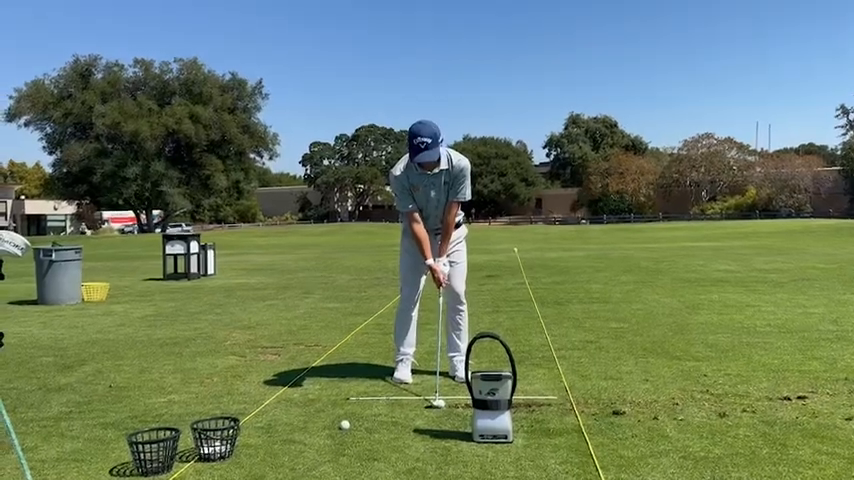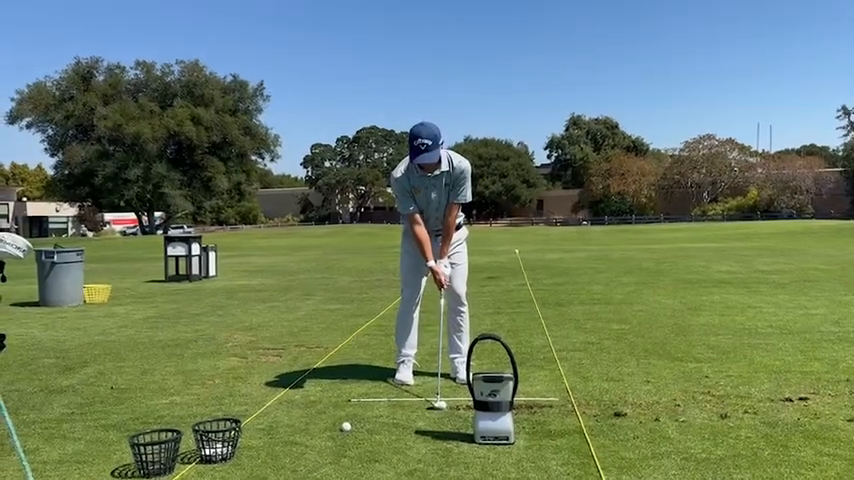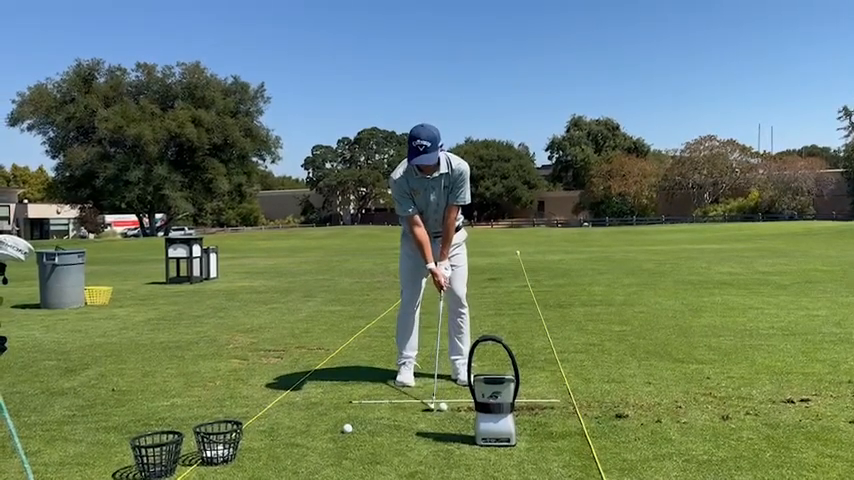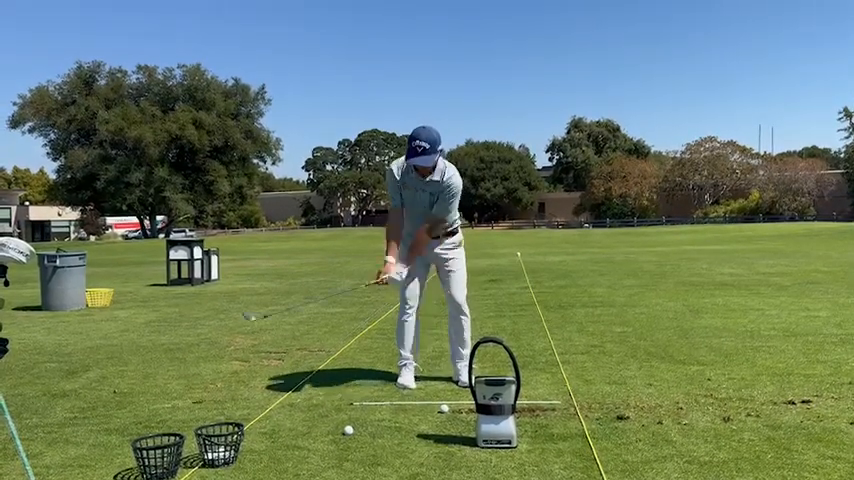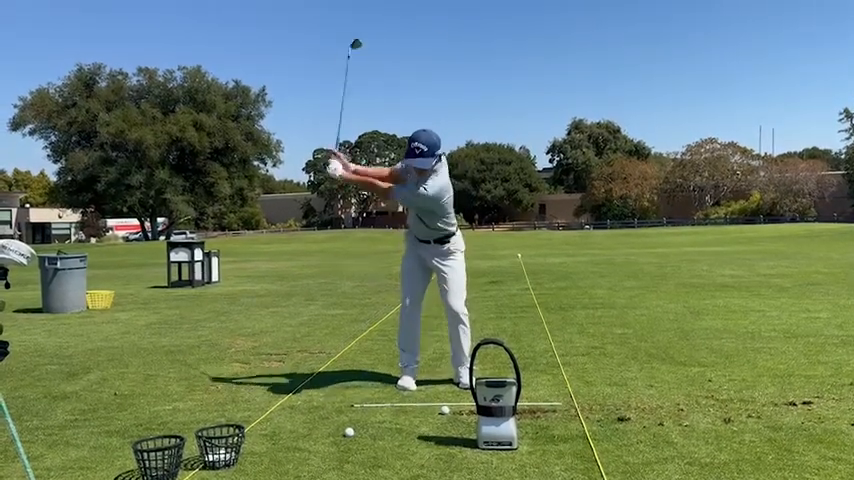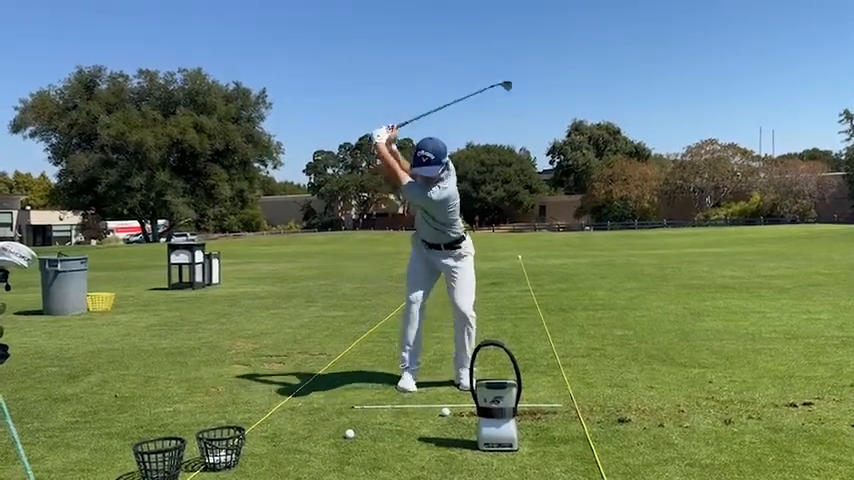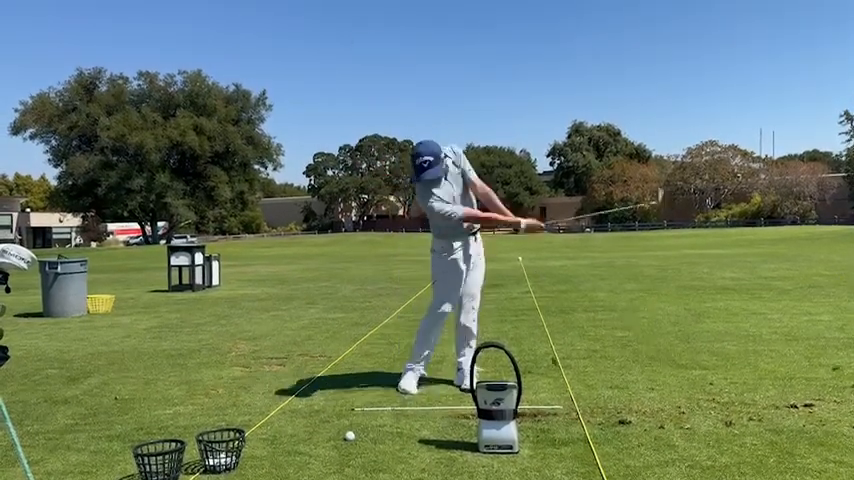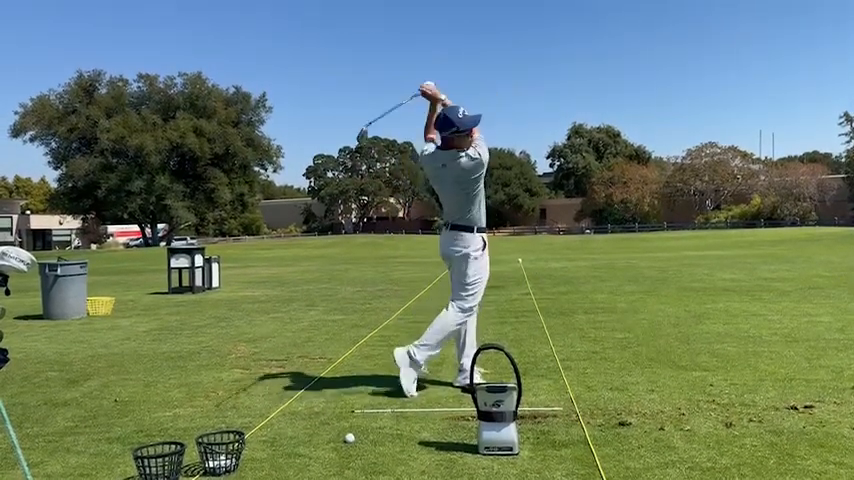
dt=0.3s
person 1, frame 1
left shoulder: (459, 165)
right shoulder: (400, 174)
left elbow: (451, 213)
right elbow: (414, 220)
left wrist: (442, 256)
right wrist: (429, 261)
left hip: (451, 234)
right hip: (415, 236)
left knee: (457, 297)
right knee: (409, 297)
left ankle: (458, 361)
right ankle: (403, 361)
person 1, frame 2
left shoulder: (460, 166)
right shoulder: (400, 176)
left elbow: (451, 215)
right elbow: (415, 222)
left wrist: (443, 257)
right wrist: (431, 263)
left hip: (452, 236)
right hip: (416, 238)
left knee: (458, 298)
right knee: (410, 299)
left ankle: (460, 363)
right ankle: (405, 362)
person 1, frame 3
left shoulder: (458, 169)
right shoulder: (399, 178)
left elbow: (451, 217)
right elbow: (415, 224)
left wrist: (443, 259)
right wrist: (431, 265)
left hip: (451, 238)
right hip: (415, 240)
left knee: (458, 300)
right knee: (410, 301)
left ankle: (460, 365)
right ankle: (406, 364)
person 1, frame 4
left shoulder: (450, 181)
right shoulder: (396, 171)
left elbow: (428, 228)
right elbow: (395, 215)
left wrist: (406, 263)
right wrist: (391, 257)
left hip: (447, 241)
right hip: (409, 241)
left knee: (457, 303)
right knee: (409, 303)
left ankle: (462, 366)
right ankle: (406, 366)
person 1, frame 5
left shoulder: (433, 189)
right shoulder: (415, 161)
left elbow: (389, 191)
right elbow: (390, 173)
left wrist: (349, 177)
right wrist: (353, 167)
left hip: (445, 248)
right hip: (417, 244)
left knee: (455, 308)
right knee: (409, 306)
left ankle: (463, 369)
right ankle: (408, 368)
person 1, frame 6
left shoulder: (441, 193)
right shoulder: (426, 167)
left elbow: (403, 183)
right elbow: (409, 175)
left wrist: (382, 151)
right wrist: (390, 147)
left hip: (455, 252)
right hip: (424, 247)
left knee: (463, 310)
right knee: (413, 304)
left ankle: (464, 370)
right ankle: (409, 369)
person 1, frame 7
left shoulder: (452, 154)
right shoulder: (428, 197)
left elbow: (480, 189)
right elbow: (472, 217)
left wrist: (510, 217)
right wrist: (517, 224)
left hip: (473, 242)
right hip: (448, 248)
left knee: (469, 307)
right knee: (442, 307)
left ankle: (465, 370)
right ankle: (414, 369)
person 1, frame 8
left shoulder: (431, 159)
right shoulder: (475, 159)
left elbow: (430, 136)
right elbow: (476, 134)
left wrist: (437, 105)
right wrist: (441, 99)
left hip: (452, 236)
right hip: (470, 242)
left knee: (465, 305)
right knee: (463, 307)
left ankle: (465, 372)
right ankle: (414, 356)
